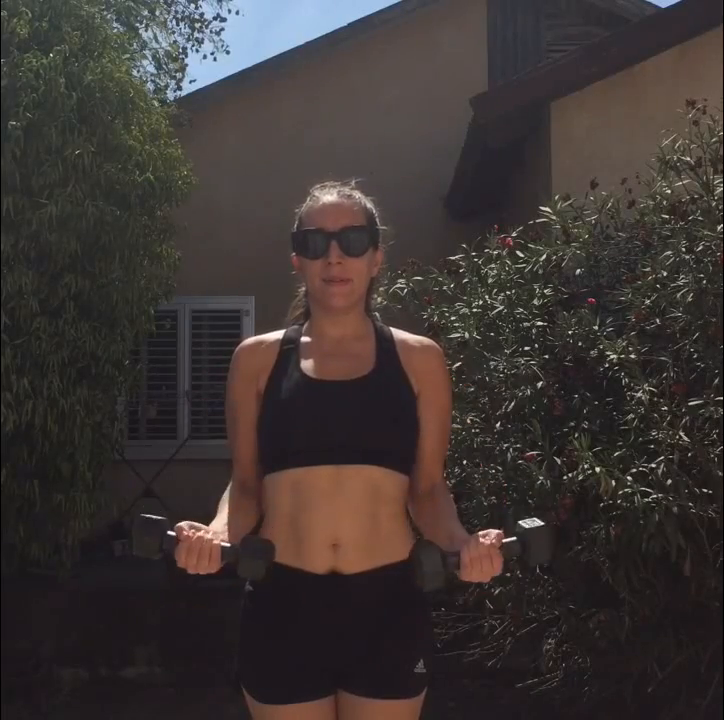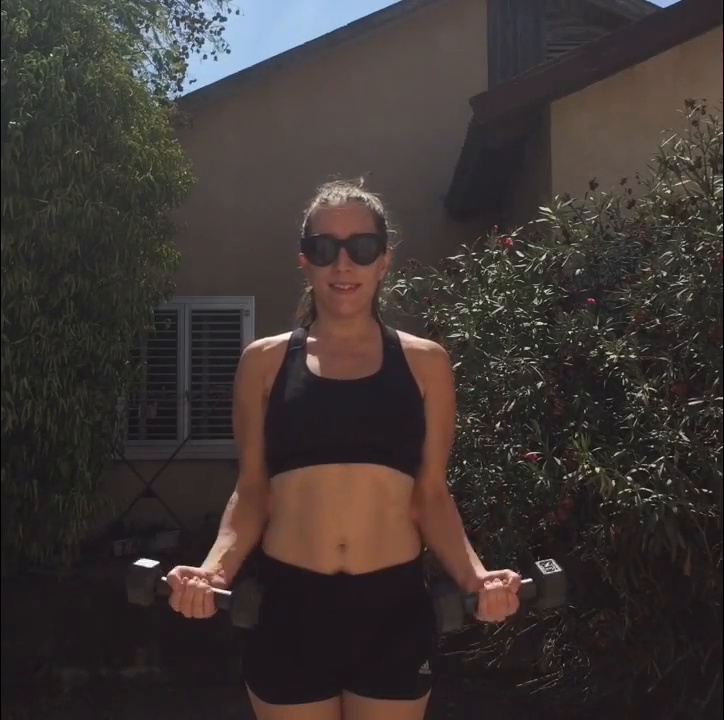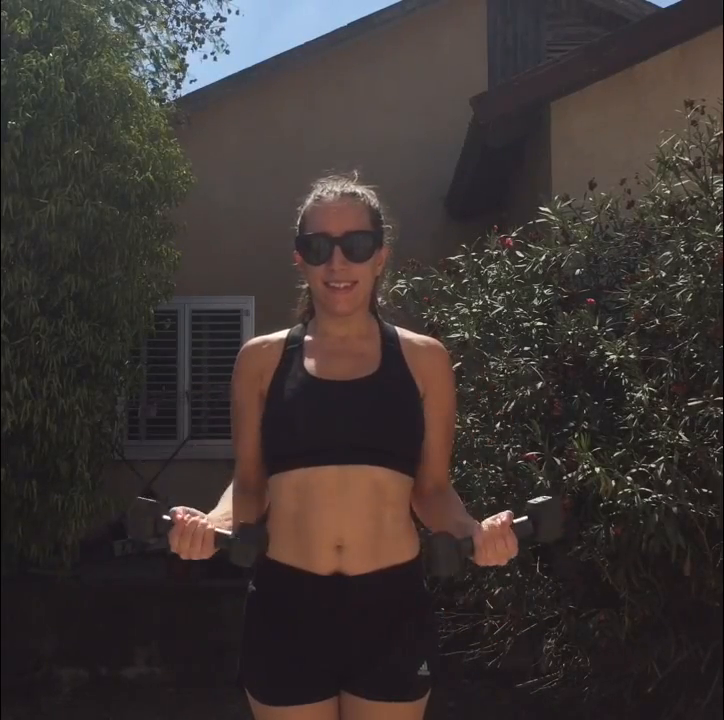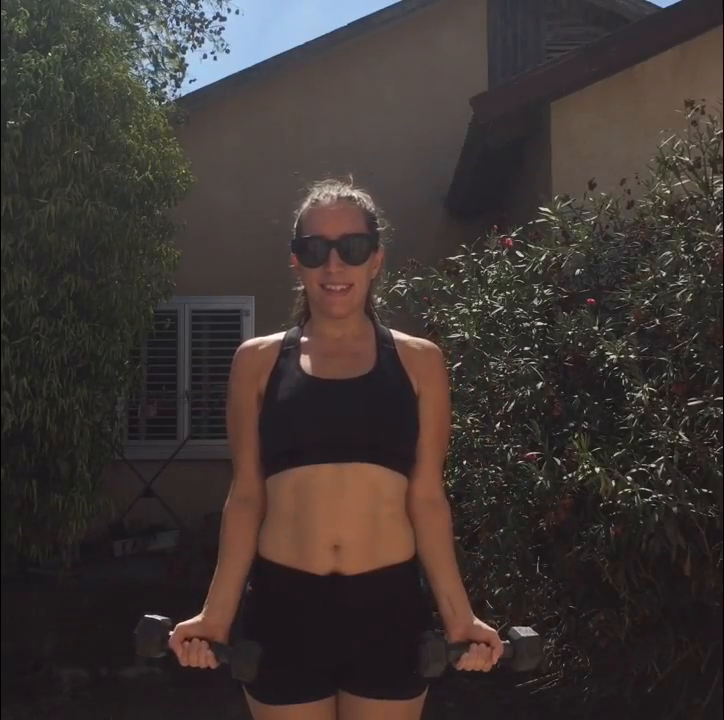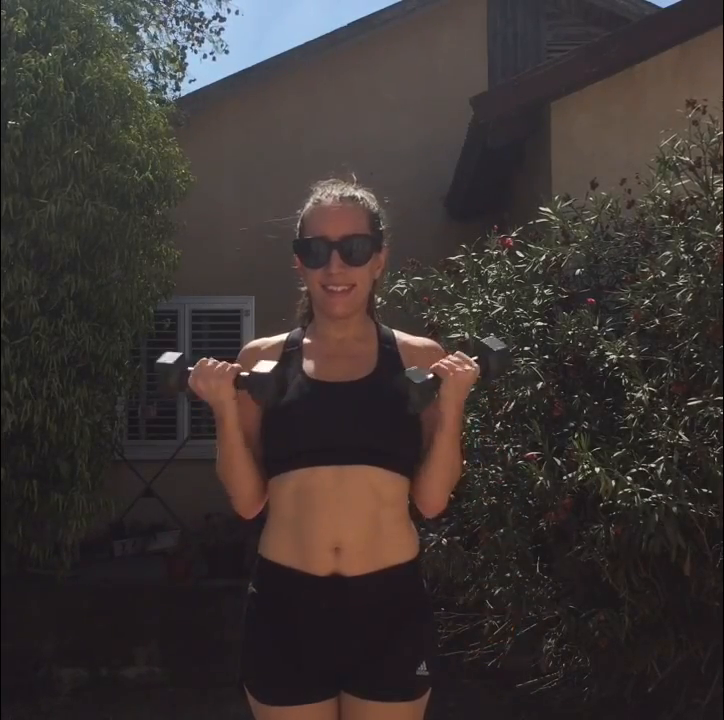
dt=1s
person 1, frame 1
left shoulder: (418, 359)
right shoulder: (258, 358)
left elbow: (427, 488)
right elbow: (246, 485)
left wrist: (463, 541)
right wrist: (217, 534)
left hip: (387, 604)
right hip: (284, 603)
person 1, frame 2
left shoulder: (424, 362)
right shoulder: (264, 361)
left elbow: (430, 494)
right elbow: (252, 490)
left wrist: (474, 577)
right wrist: (215, 569)
left hip: (393, 605)
right hip: (290, 604)
person 1, frame 3
left shoulder: (423, 359)
right shoulder: (262, 358)
left elbow: (431, 489)
right elbow: (248, 486)
left wrist: (474, 532)
right wrist: (213, 524)
left hip: (391, 605)
right hip: (287, 605)
person 1, frame 4
left shoulder: (418, 361)
right shoulder: (258, 360)
left elbow: (426, 496)
right elbow: (247, 495)
left wrist: (457, 611)
right wrist: (217, 611)
left hip: (388, 605)
right hip: (284, 605)
person 1, frame 5
left shoulder: (420, 359)
right shoulder: (262, 360)
left elbow: (432, 498)
right elbow: (247, 499)
left wrist: (451, 404)
right wrist: (225, 409)
left hip: (390, 606)
right hip: (287, 605)
